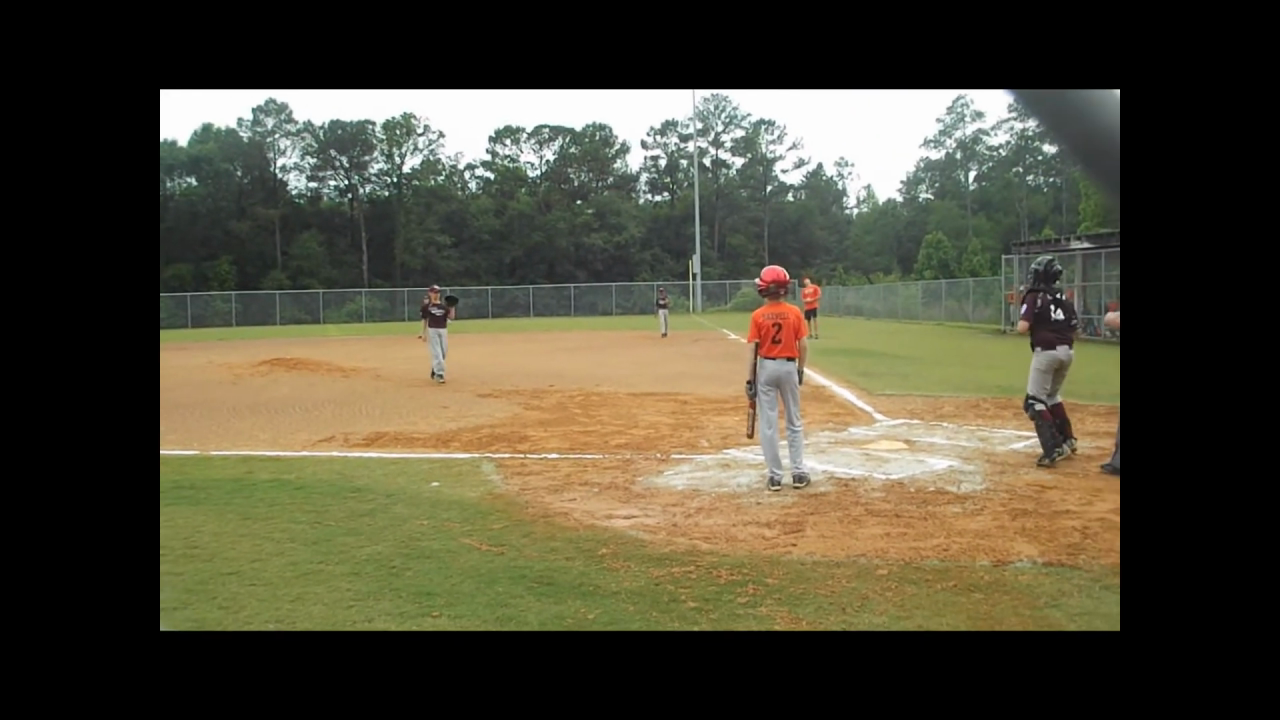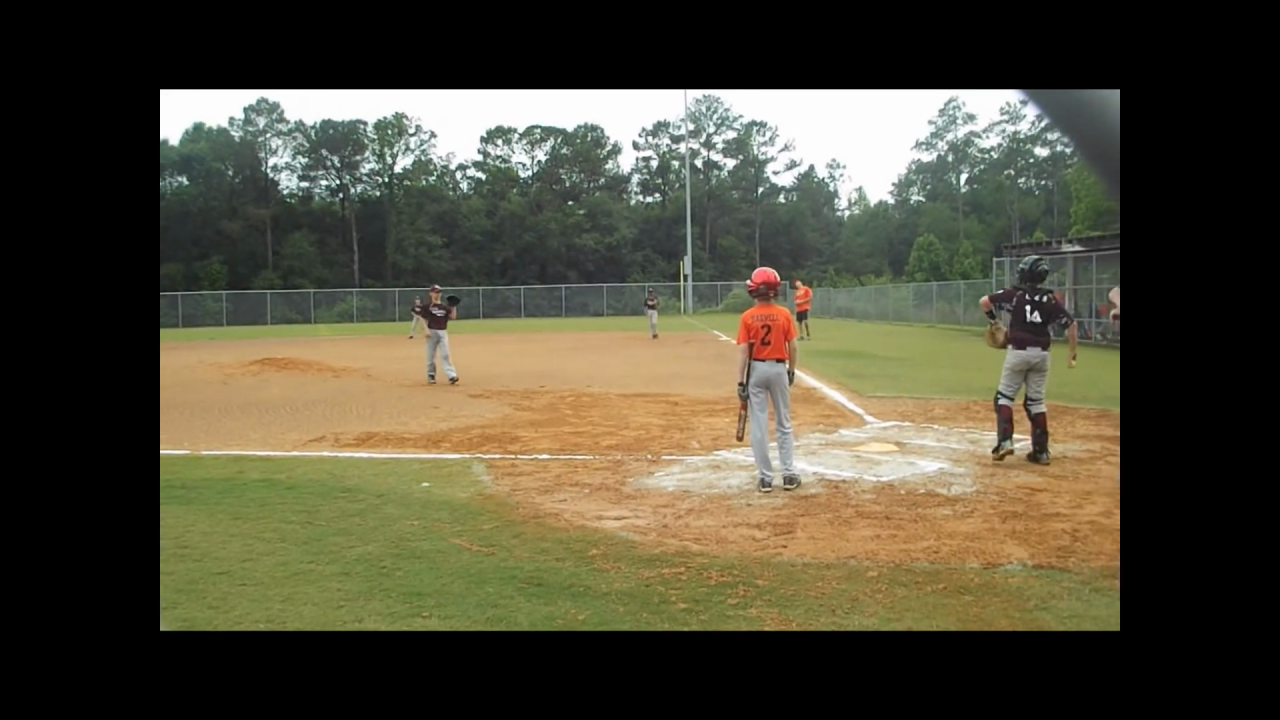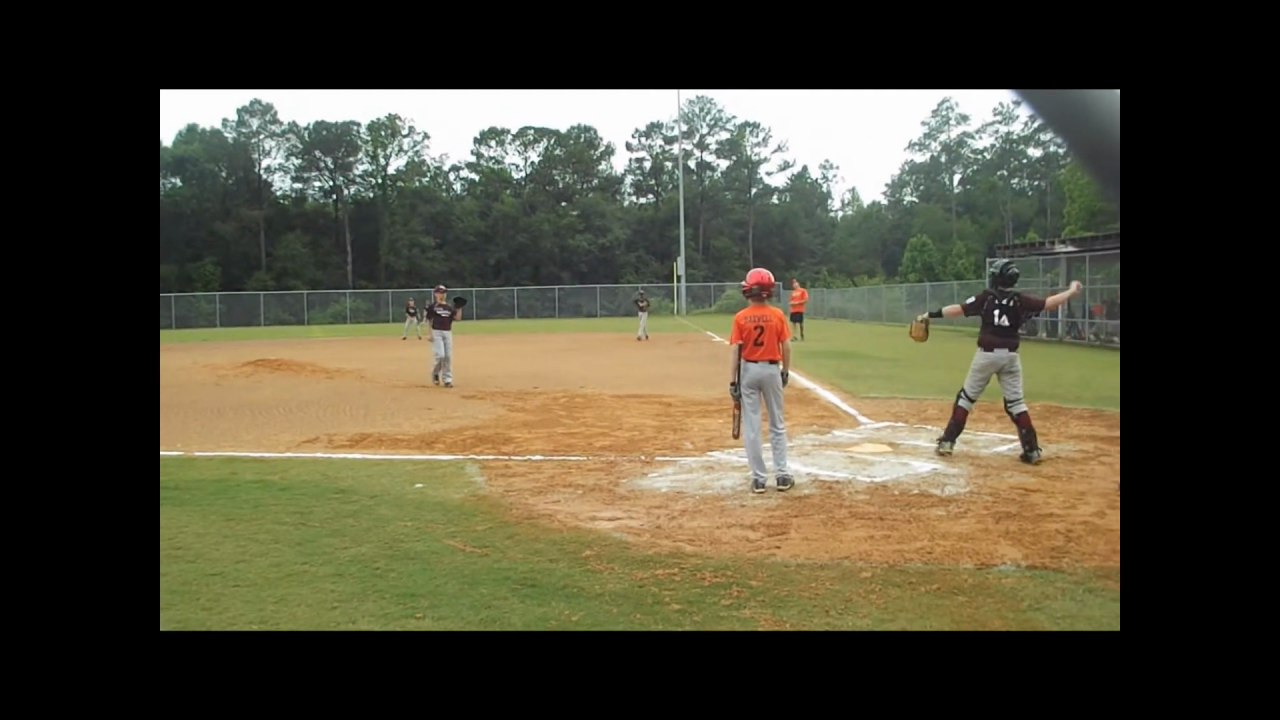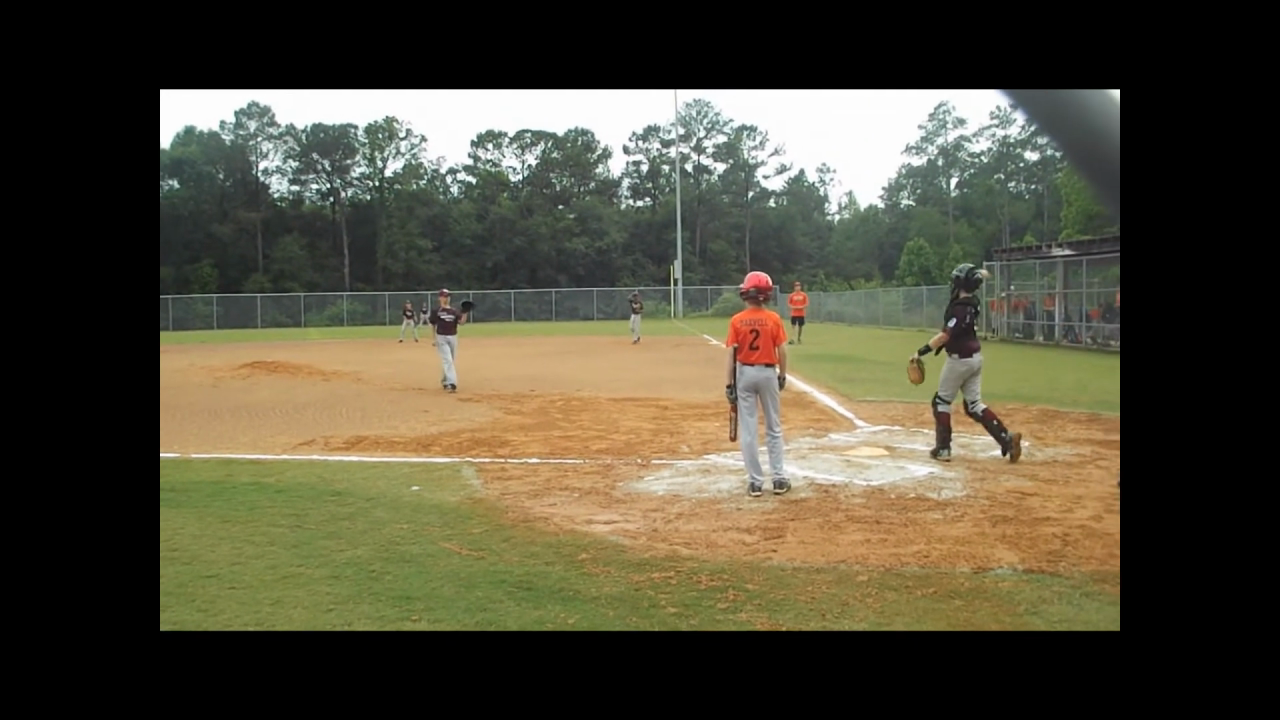
dt=0.3s
person 1, frame 1
left shoulder: (758, 316)
right shoulder: (795, 312)
left elbow: (754, 350)
right elbow: (803, 345)
left wrist: (750, 380)
right wrist: (800, 370)
left hip: (766, 368)
right hip: (789, 367)
left knee: (768, 424)
right knee: (794, 422)
left ankle: (775, 476)
right ankle: (798, 473)
person 1, frame 2
left shoulder: (747, 317)
right shoulder: (784, 314)
left elbow: (744, 351)
right elbow: (793, 346)
left wrist: (741, 381)
right wrist: (791, 371)
left hip: (756, 370)
right hip: (778, 369)
left knee: (759, 425)
right knee: (784, 424)
left ankle: (765, 477)
right ankle: (789, 475)
person 1, frame 3
left shoulder: (740, 318)
right shoulder: (778, 315)
left elbow: (736, 352)
right elbow: (786, 347)
left wrist: (733, 381)
right wrist: (785, 372)
left hip: (748, 371)
right hip: (772, 369)
left knee: (752, 426)
right knee: (777, 425)
left ankle: (759, 478)
right ankle: (782, 475)
person 1, frame 4
left shoulder: (736, 320)
right shoulder: (774, 319)
left elbow: (732, 355)
right elbow: (782, 351)
left wrist: (729, 384)
right wrist: (782, 376)
left hip: (744, 374)
right hip: (768, 373)
left knee: (748, 429)
right knee: (774, 428)
left ankle: (755, 481)
right ankle: (779, 479)
person 2, frame 1
left shoulder: (1034, 297)
right shoulder: (1064, 299)
left elbow: (1022, 327)
right elbow: (1075, 328)
left wrist: (1033, 325)
left hip: (1046, 352)
right hip: (1067, 352)
left knee: (1035, 401)
right knee: (1052, 396)
left ankle: (1054, 449)
right ankle: (1067, 441)
person 2, frame 2
left shoulder: (1014, 294)
right shoulder: (1050, 299)
left elbow: (984, 302)
right elbow: (1071, 324)
left wrist: (992, 318)
right wrist: (1073, 351)
left hip: (1018, 352)
right hip: (1041, 353)
left knee: (1004, 397)
right knee: (1036, 401)
left ankle: (1005, 442)
right ankle: (1041, 451)
person 2, frame 3
left shoulder: (986, 297)
right shoulder: (1021, 300)
left elbow: (958, 310)
right elbow: (1049, 303)
left wrist: (929, 315)
right wrist: (1072, 290)
left hip: (987, 354)
right hip: (1011, 355)
left knee: (966, 397)
right knee: (1016, 402)
left ankle: (947, 442)
right ankle: (1032, 450)
person 2, frame 4
left shoulder: (960, 308)
right shoulder: (971, 302)
left elbow: (943, 336)
left wrist: (920, 352)
right wrist: (978, 277)
left hip: (960, 359)
right hip: (975, 358)
left knee: (942, 401)
right knee: (974, 404)
left ankle: (943, 449)
right ankle: (1006, 438)
